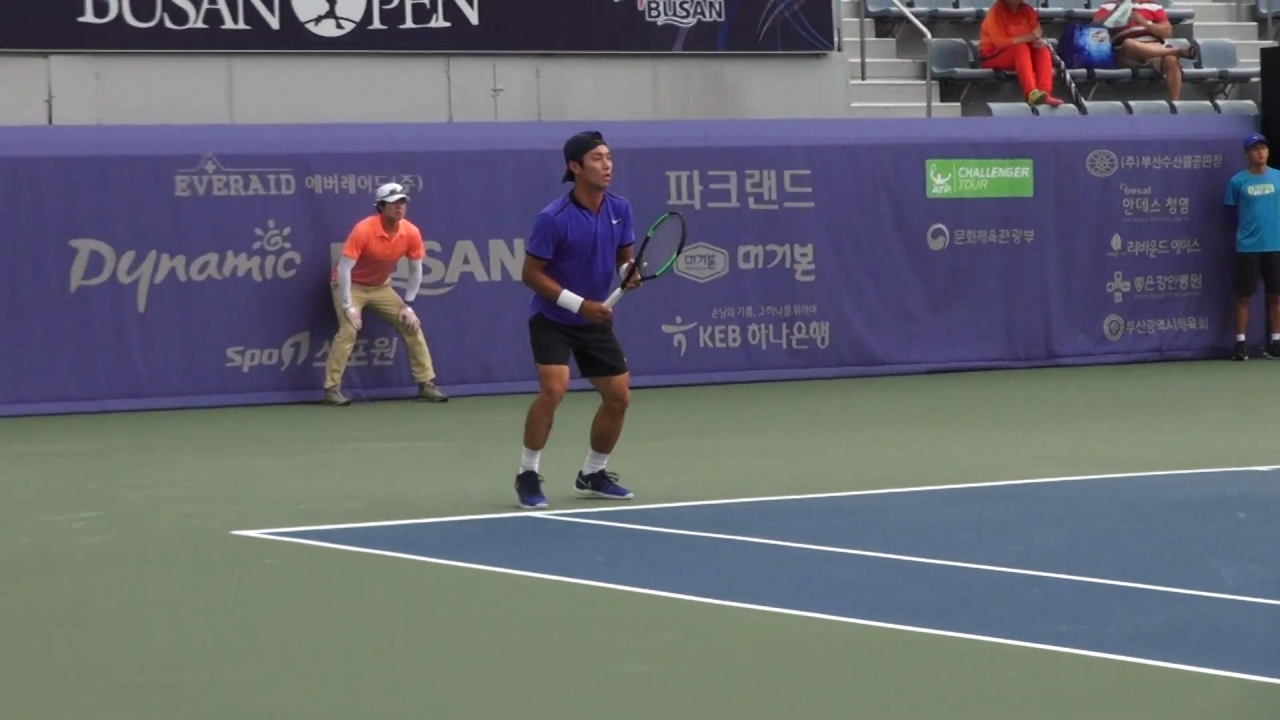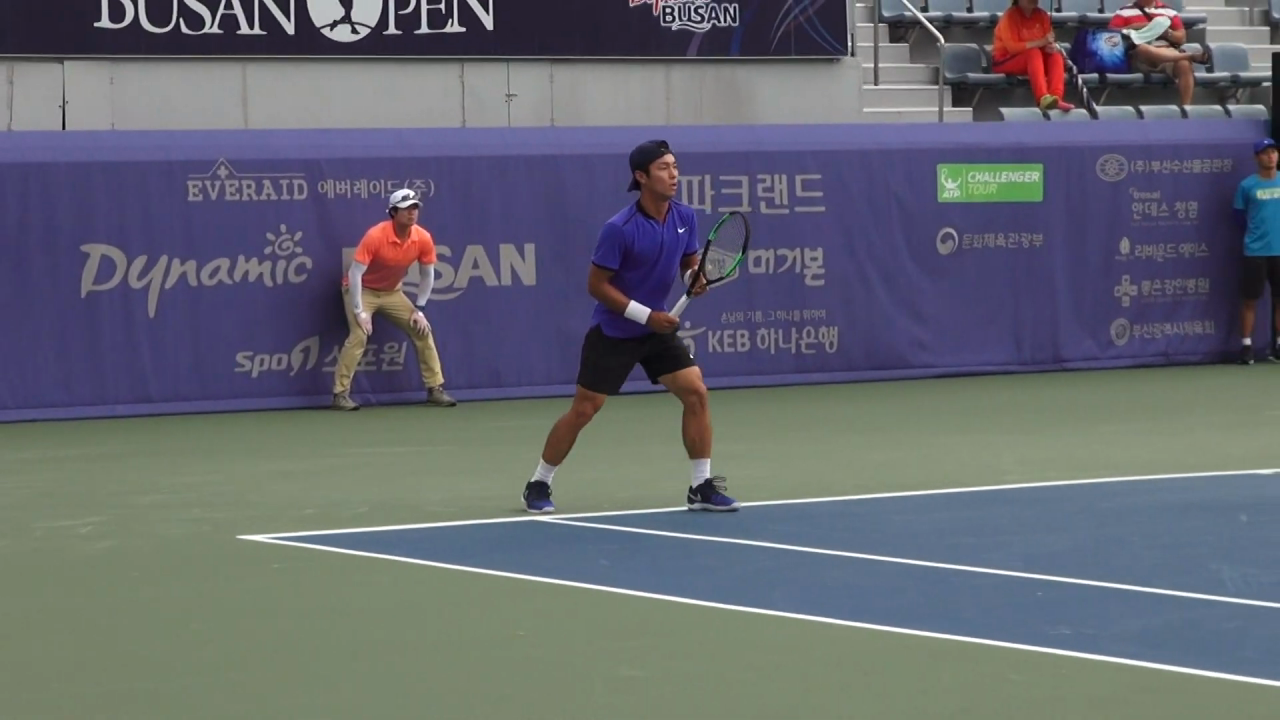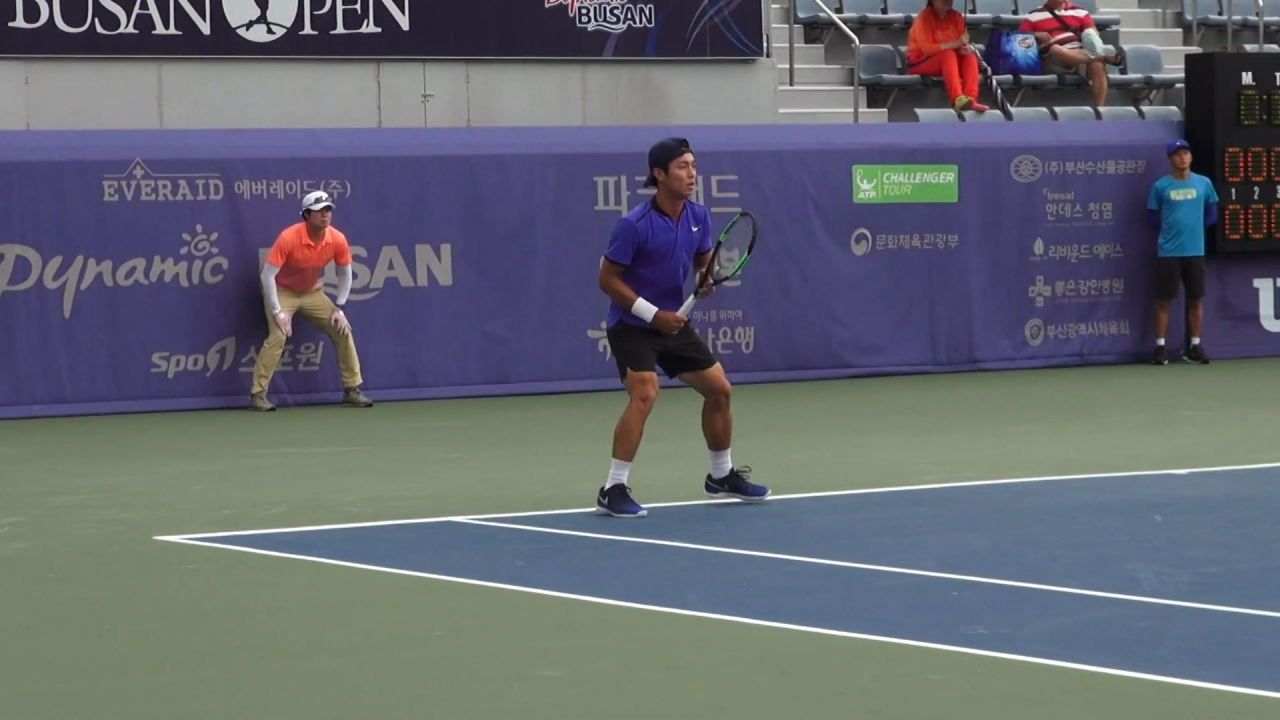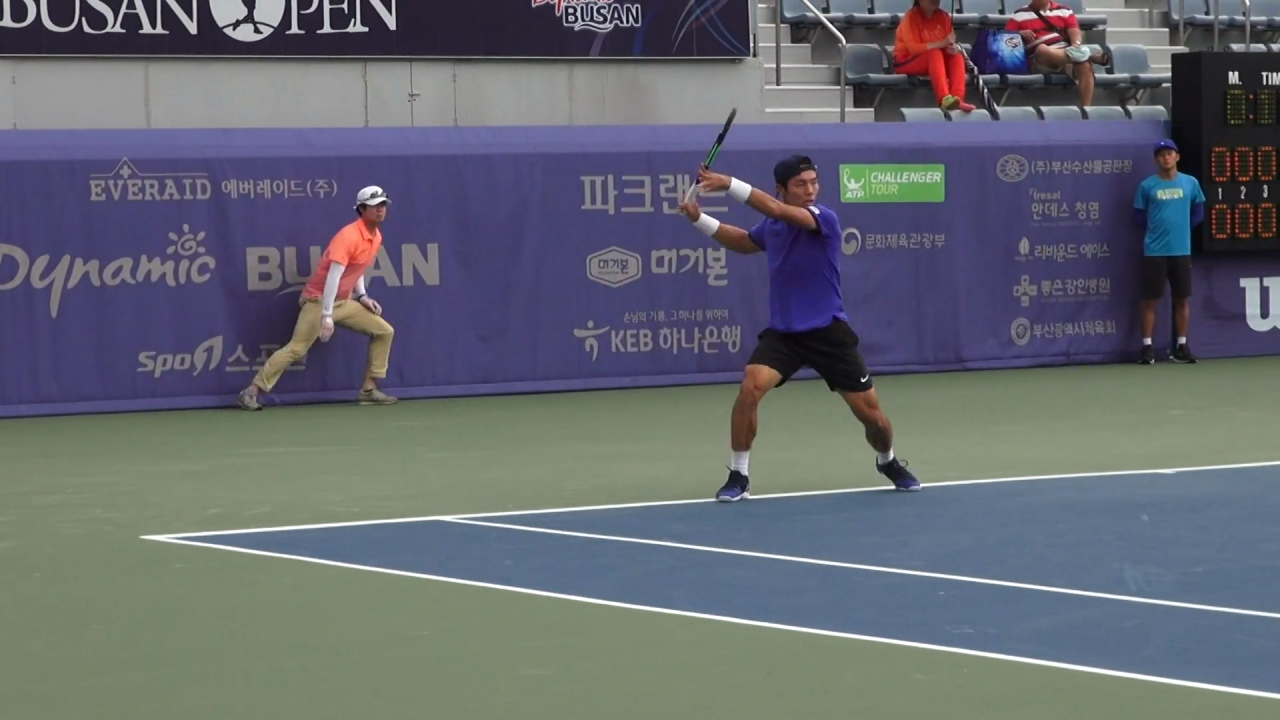
dt=0.5s
person 1, frame 1
left shoulder: (620, 209)
right shoulder: (553, 218)
left elbow: (623, 257)
right elbow: (531, 273)
left wrist: (629, 273)
right wrist: (578, 303)
left hip: (595, 320)
right hip: (552, 319)
left knee: (619, 398)
right knee: (554, 390)
left ankle: (592, 474)
right ankle: (528, 475)
person 1, frame 2
left shoulder: (687, 219)
right shoulder: (619, 229)
left elbow: (691, 262)
right elbow: (596, 285)
left wrist: (696, 277)
right wrist: (644, 314)
left hip: (660, 330)
right hip: (614, 331)
left knee: (697, 397)
right knee: (583, 411)
left ankle: (702, 486)
right ankle: (539, 484)
person 1, frame 3
left shoulder: (699, 217)
right shoulder: (633, 225)
left elbow: (704, 263)
right elbow: (607, 279)
right wrist: (652, 313)
left hip: (674, 322)
right hip: (632, 325)
left knee: (720, 390)
right knee: (645, 396)
left ankle: (722, 476)
right ankle: (614, 489)
person 1, frame 4
left shoulder: (825, 217)
right shoulder: (771, 228)
left elbow: (779, 209)
right elbow: (744, 240)
left wrist: (729, 184)
right wrist: (700, 219)
left hip: (829, 332)
right hip: (782, 332)
left knee: (869, 411)
right knee: (750, 390)
left ankle: (889, 461)
right ankle: (739, 476)
person 2, frame 1
right shoulder: (1237, 181)
right elbow: (1232, 211)
right wrist: (1249, 225)
right hip: (1247, 247)
right knee: (1243, 297)
right ankle: (1240, 341)
person 2, frame 2
right shoulder: (1247, 185)
right elbow: (1240, 214)
right wrist: (1254, 231)
right hip: (1255, 251)
right knee: (1249, 300)
right ankle: (1246, 345)
person 2, frame 3
left shoulder: (1204, 183)
right shoulder: (1160, 186)
left elbow: (1211, 213)
right elbow: (1154, 216)
left wrist: (1194, 228)
right wrist: (1171, 229)
left hip: (1195, 251)
right hip: (1168, 252)
left knee: (1195, 300)
right knee: (1164, 301)
left ankle: (1195, 346)
right ankle: (1160, 346)
person 2, frame 4
left shoulder: (1191, 183)
right shoulder: (1147, 185)
left elbow: (1198, 213)
right elbow: (1140, 215)
left wrist: (1180, 227)
right wrist: (1157, 229)
left hip: (1181, 250)
right hip: (1154, 251)
left knee: (1182, 300)
right knee: (1150, 300)
left ankle: (1181, 345)
right ankle: (1147, 346)
person 3, frame 1
left shoulder: (411, 233)
right shoulder: (363, 230)
left elbow: (416, 271)
right elbow: (343, 268)
left wrist: (408, 305)
right wrist: (348, 306)
left hip: (381, 286)
right hip: (351, 285)
left knee: (412, 325)
right knee: (348, 329)
left ankle: (426, 384)
right ankle: (331, 388)
person 3, frame 2
left shoulder: (424, 239)
right shoulder: (375, 236)
left elbow: (427, 276)
right elbow: (354, 274)
left wrist: (419, 309)
right wrist: (359, 311)
left hip: (392, 291)
right hip: (362, 290)
left knee: (422, 330)
right knee: (358, 335)
left ankle: (435, 389)
right ankle: (340, 393)
person 3, frame 3
left shoulder: (337, 239)
right shoulder: (288, 237)
left elbow: (345, 274)
right elbow: (267, 275)
left wrist: (339, 308)
right wrist: (278, 312)
left hip: (312, 292)
right hip: (282, 291)
left knee: (343, 331)
right knee: (278, 336)
left ankle: (352, 389)
right ankle: (258, 394)
person 3, frame 4
left shoulder: (376, 237)
right shoulder: (348, 236)
right elbow: (332, 275)
left wrist: (363, 296)
right wrist: (327, 315)
left hip: (344, 301)
right hip: (318, 298)
left knee: (384, 332)
right knee: (297, 348)
left ankle: (368, 389)
right ankle: (253, 390)
